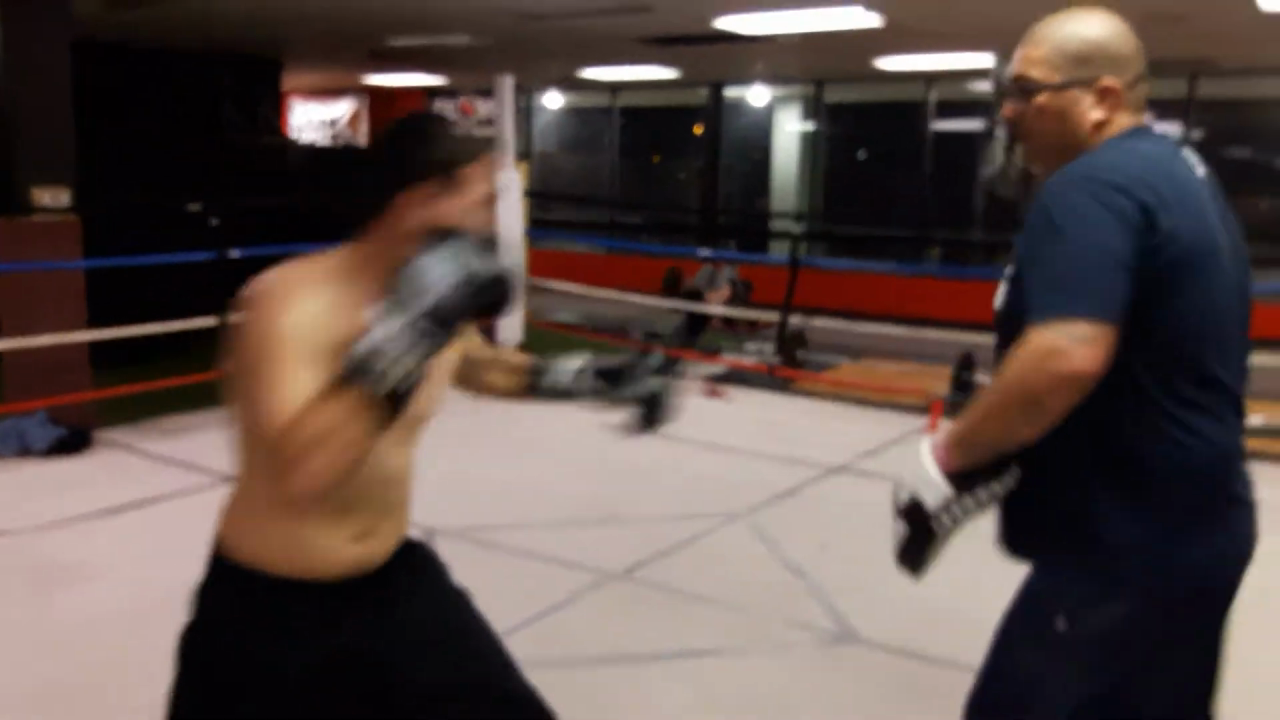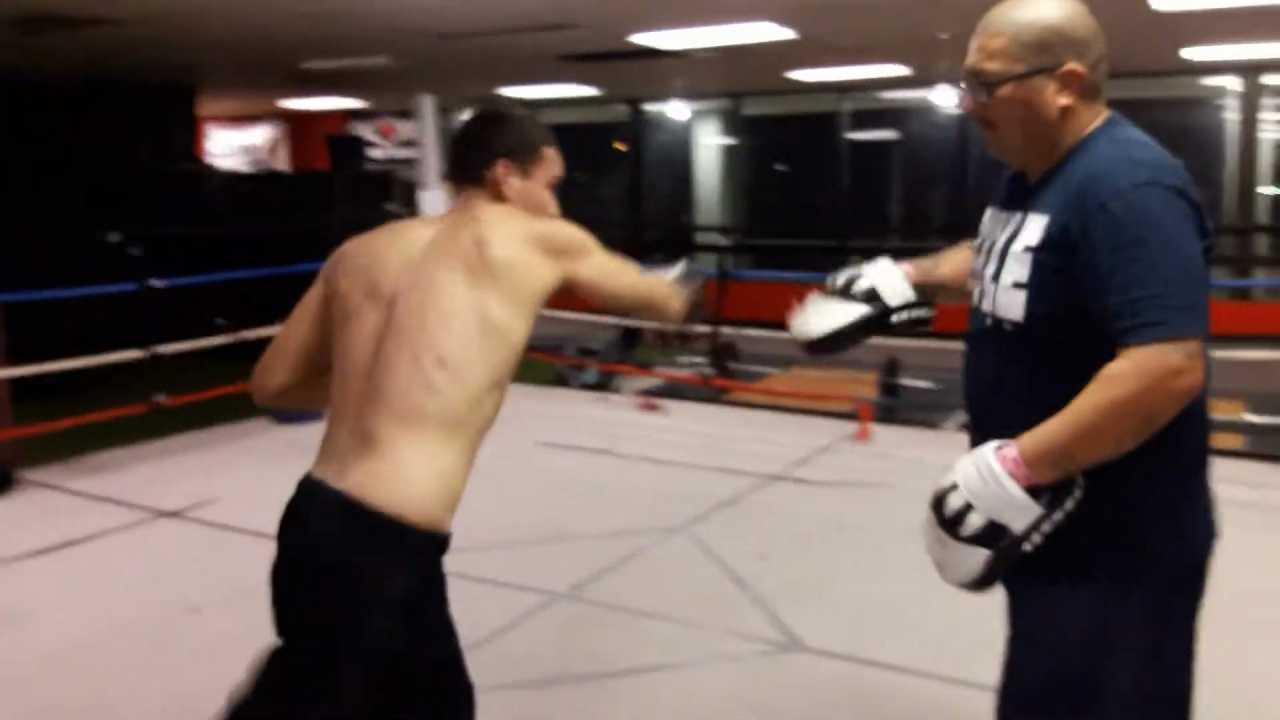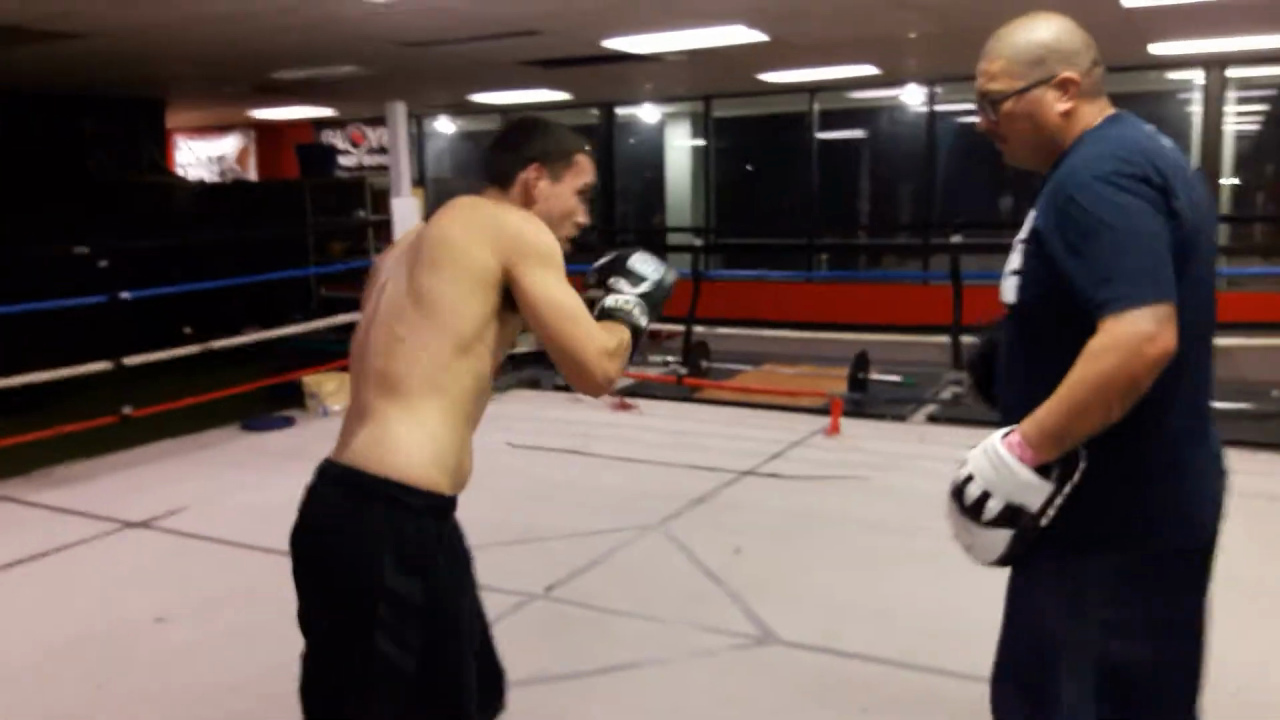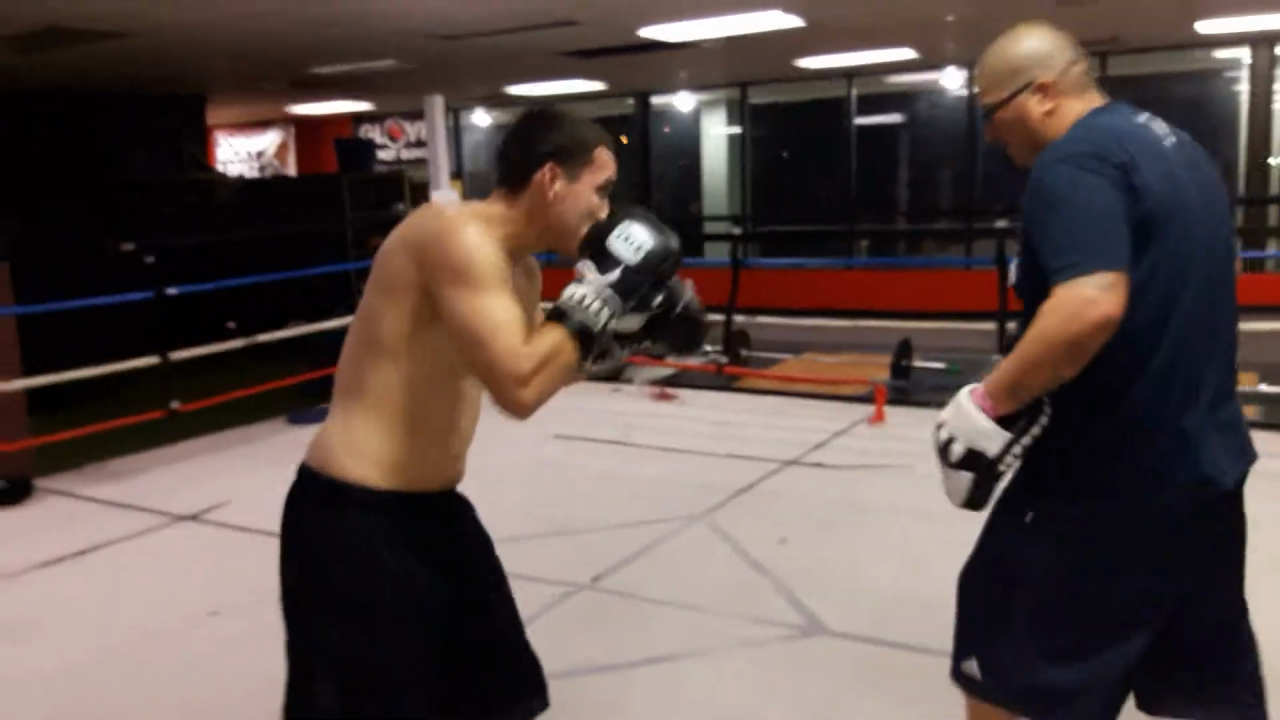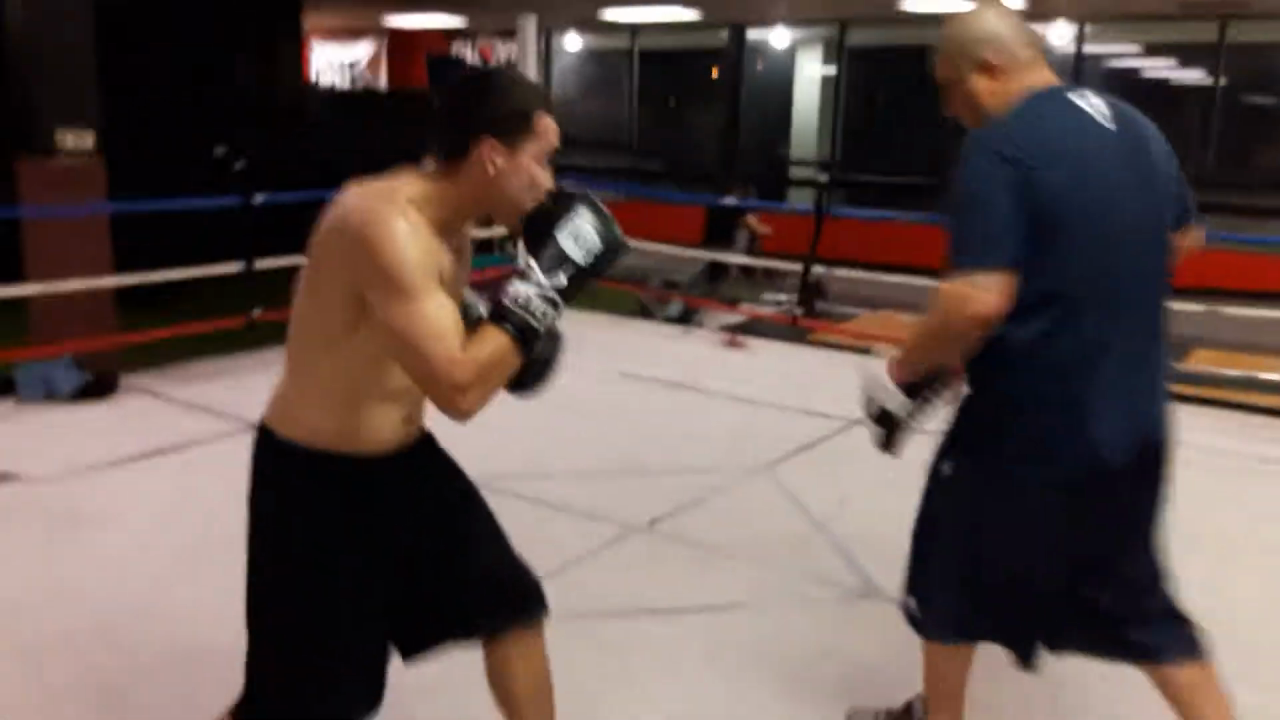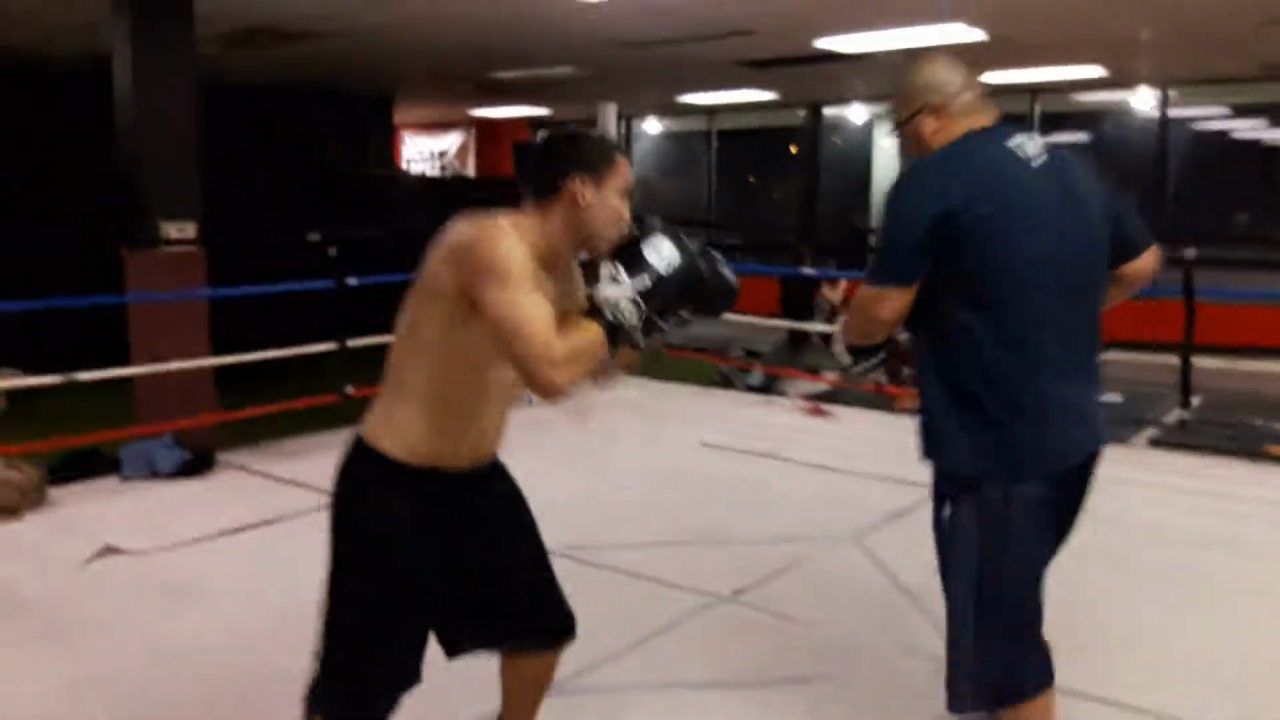
dt=0.3s
person 1, frame 1
left shoulder: (1097, 189)
right shoulder: (1173, 173)
left elbow: (1064, 356)
left wrist: (949, 453)
left hip: (1131, 543)
right hip: (1184, 527)
person 1, frame 2
left shoulder: (1129, 188)
right shoulder: (1032, 176)
left elbow: (1167, 369)
right elbow: (996, 266)
left wrist: (1013, 468)
right wrist: (902, 275)
left hip: (1116, 535)
right hip: (1064, 521)
person 1, frame 3
left shoulder: (1097, 178)
right shoulder: (1147, 154)
left elbow: (1142, 339)
left wrist: (1020, 449)
right wrist: (1024, 330)
left hip: (1109, 508)
right hip: (1169, 489)
person 1, frame 4
left shoulder: (1073, 163)
right shoulder: (1175, 148)
left elbow: (1091, 306)
left wrist: (989, 403)
left hip: (1109, 468)
right hip: (1203, 452)
left knee: (1002, 624)
right knee: (1209, 662)
person 1, frame 5
left shoulder: (1001, 148)
right shoulder: (1136, 130)
left elbow: (979, 300)
right elbow: (1183, 241)
left wrist: (905, 371)
left hip: (1028, 424)
right hip: (1131, 420)
left knee: (953, 571)
right knee: (1131, 592)
person 1, frame 6
left shoulder: (932, 182)
right shoulder: (1071, 169)
left elbow: (884, 306)
right elbow: (1140, 266)
left wrist: (851, 335)
left hip: (989, 441)
right hip: (1069, 429)
left knee: (994, 618)
right knee: (1008, 581)
person 2, frame 1
left shoulder: (427, 291)
right shoulder: (286, 301)
left elbow: (482, 365)
right elbow: (297, 475)
left wrist: (579, 376)
right wrist: (406, 330)
left hip: (394, 584)
right hip: (267, 606)
person 2, frame 2
left shoulder: (359, 253)
right shoulder: (537, 241)
left elbow: (272, 386)
right elbow: (661, 300)
right wrist: (674, 289)
left hip: (357, 530)
right hip: (368, 554)
person 2, frame 3
left shoulder: (437, 242)
right shoulder: (513, 228)
right elbow: (596, 371)
left wrist: (501, 369)
right wrist: (630, 298)
left hip: (407, 516)
right hip: (387, 526)
person 2, frame 4
left shoulder: (511, 259)
right shoulder: (452, 236)
left elbow: (527, 367)
right elbow: (520, 386)
left wrist: (628, 322)
right wrist: (603, 287)
left hip: (433, 512)
right hip: (354, 524)
person 2, frame 5
left shoulder: (445, 215)
right shoulder: (384, 223)
right elbow: (459, 389)
left wrist: (520, 326)
right wrist: (543, 283)
left hip: (405, 458)
right hip: (313, 480)
left knee: (511, 605)
person 2, frame 6
left shoulder: (555, 265)
right shoulder: (490, 244)
left elbow: (587, 358)
right elbow: (552, 372)
right wrist: (626, 296)
left hip: (477, 477)
right hip: (395, 487)
left knee: (542, 628)
